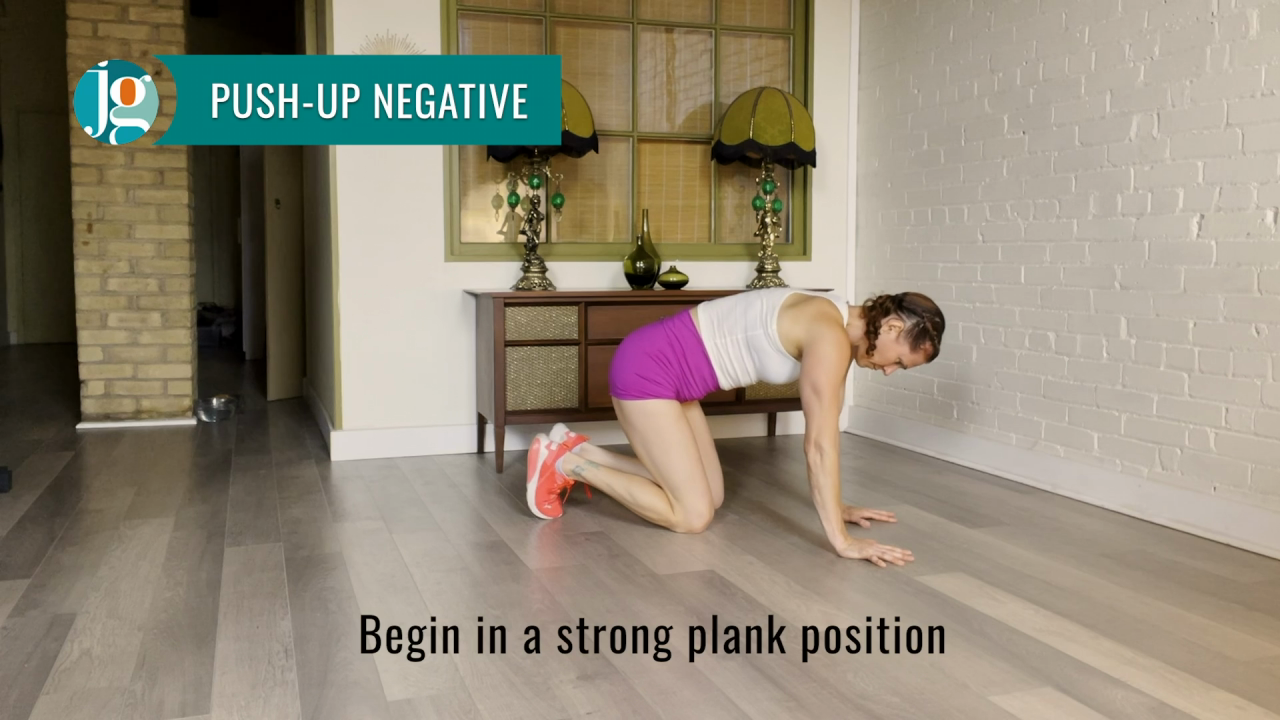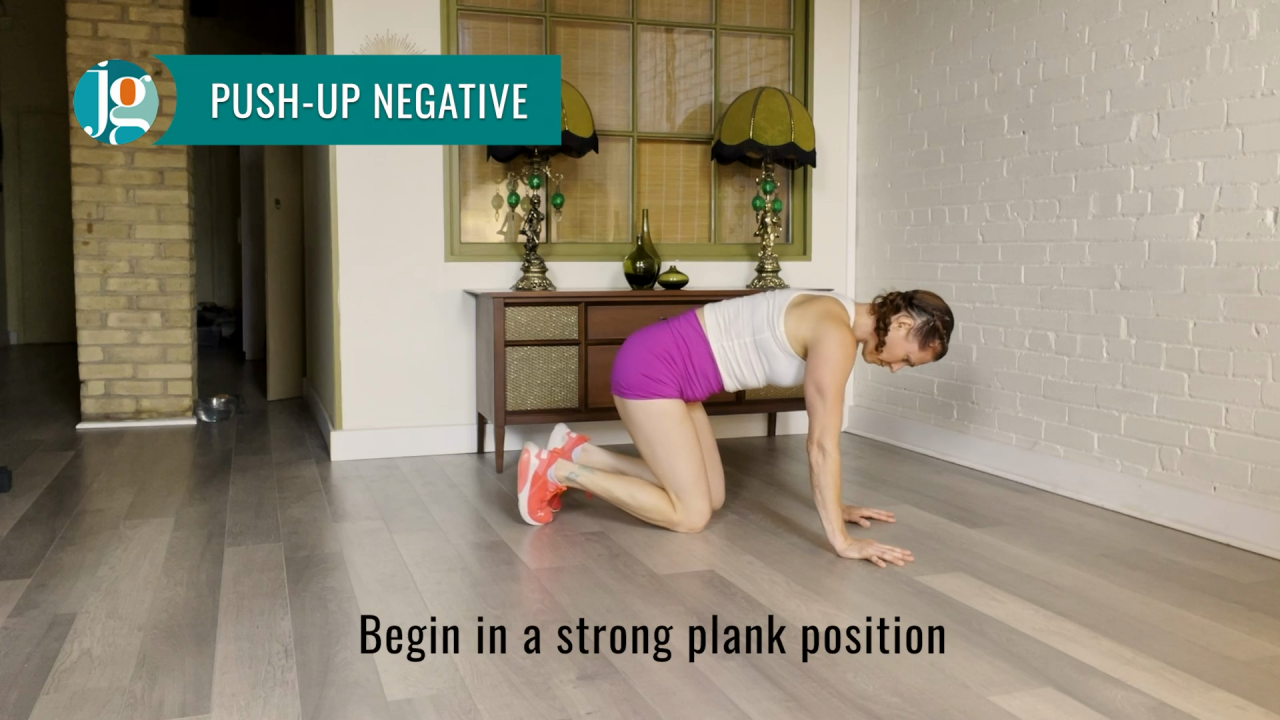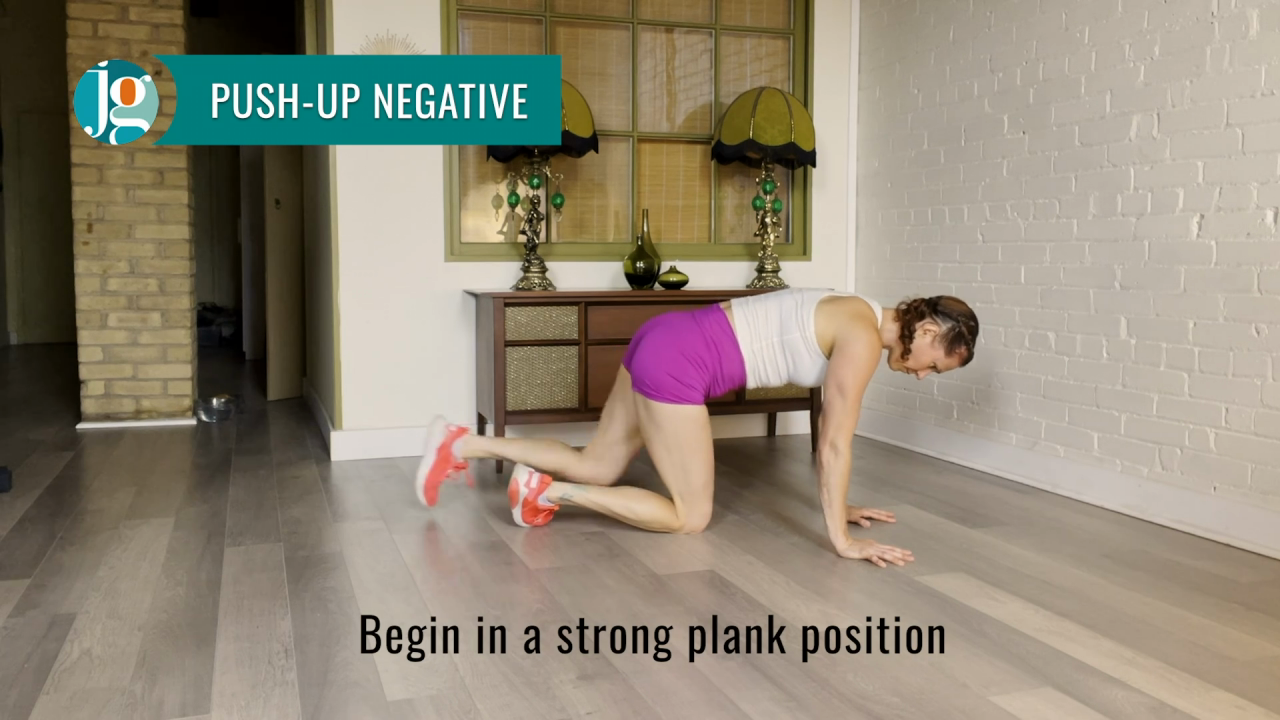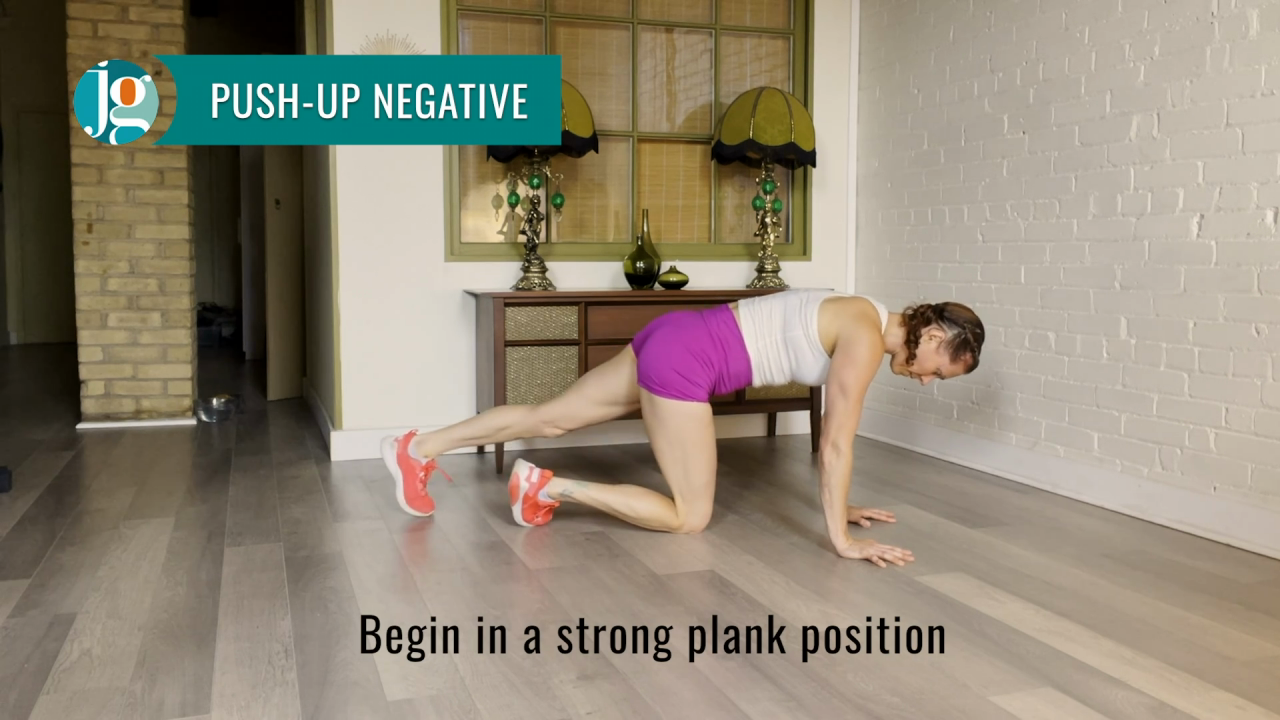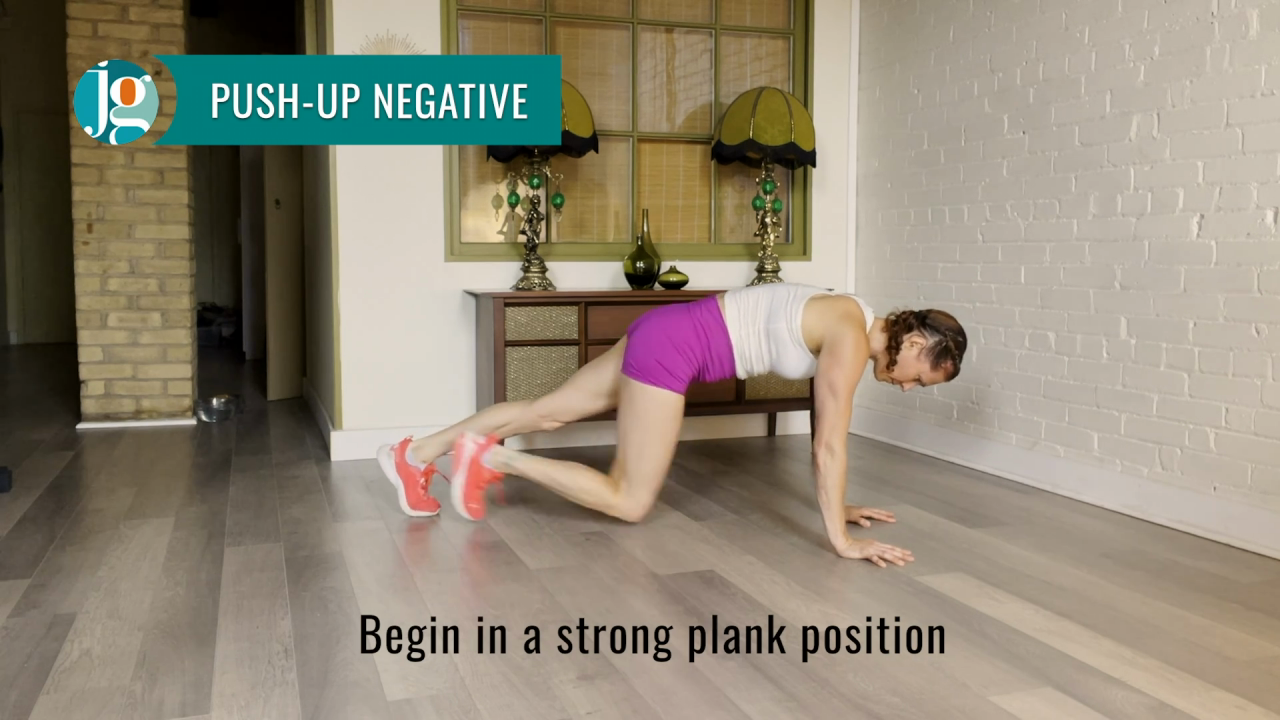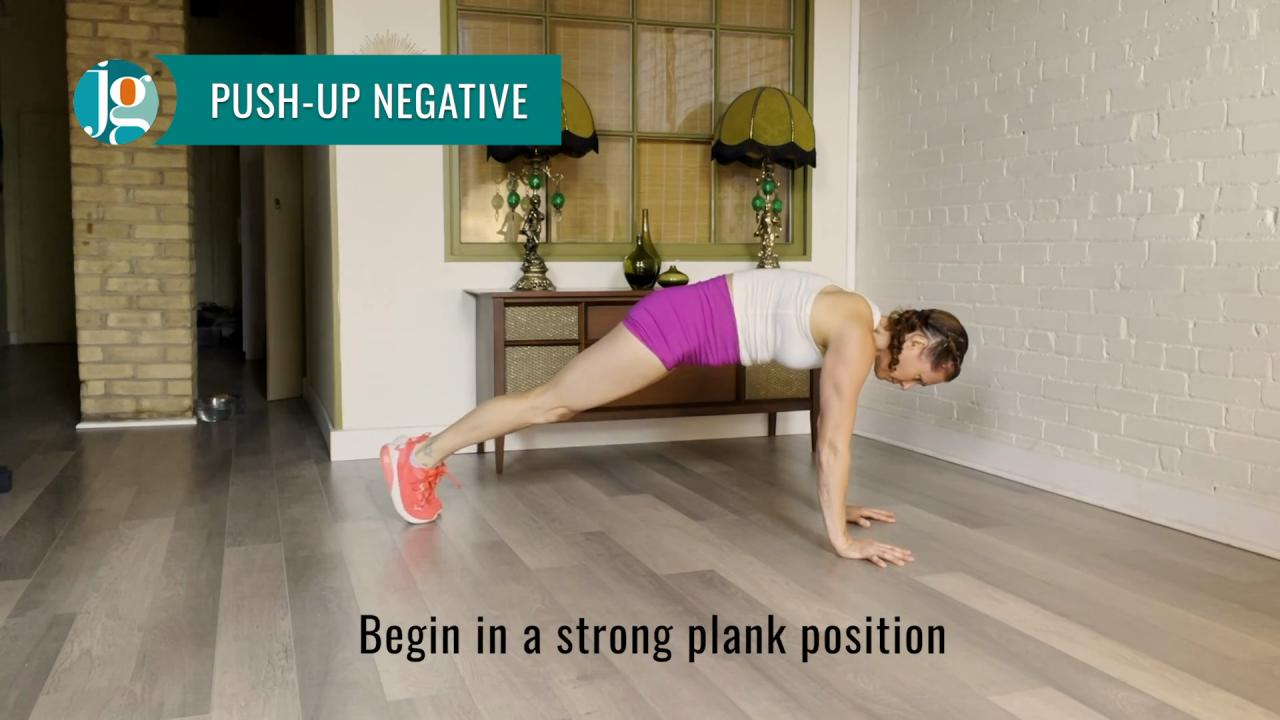
dt=0.5s
person 1, frame 1
left shoulder: (843, 328)
right shoulder: (830, 335)
left elbow: (827, 429)
right elbow: (820, 444)
left wrist: (837, 506)
right wrist: (842, 540)
left hip: (663, 367)
right hip: (644, 369)
left knee: (709, 497)
right knee: (693, 516)
left ankle: (578, 450)
right ankle: (565, 464)
person 1, frame 2
left shoulder: (842, 325)
right shoulder: (836, 335)
left elbow: (826, 434)
right elbow: (823, 445)
left wrist: (837, 506)
right wrist: (841, 540)
left hip: (662, 365)
right hip: (649, 368)
left knee: (710, 497)
right knee: (691, 515)
left ankle: (577, 452)
right ankle: (557, 471)
person 1, frame 3
left shoulder: (854, 322)
right shoulder: (865, 336)
left elbow: (831, 429)
right elbow: (835, 445)
left wrist: (840, 506)
right wrist: (841, 539)
left hip: (668, 341)
right hip: (677, 364)
left knee: (598, 472)
right knee: (690, 517)
left ankle: (461, 444)
right ankle: (548, 492)
person 1, frame 4
left shoulder: (859, 323)
right shoulder: (866, 336)
left elbow: (832, 433)
right elbow: (837, 443)
left wrist: (840, 506)
right wrist: (841, 538)
left hip: (672, 340)
right hip: (685, 361)
left knee: (548, 418)
right knee: (690, 518)
left ankle: (416, 449)
right ankle: (549, 487)
person 1, frame 5
left shoulder: (854, 328)
right shoulder: (851, 336)
left elbow: (826, 433)
right elbow: (830, 443)
left wrist: (838, 506)
right wrist: (841, 538)
left hip: (666, 336)
right hip: (671, 346)
left knee: (547, 413)
right knee: (630, 504)
left ankle: (415, 453)
right ankle: (491, 457)
person 1, frame 6
left shoulder: (857, 325)
right shoulder: (857, 336)
left elbow: (827, 431)
right elbow: (833, 442)
left wrist: (839, 504)
right wrist: (840, 539)
left hip: (682, 319)
right hip: (677, 323)
left knee: (557, 404)
right knee: (548, 403)
left ankle: (429, 452)
right ankle: (419, 457)
